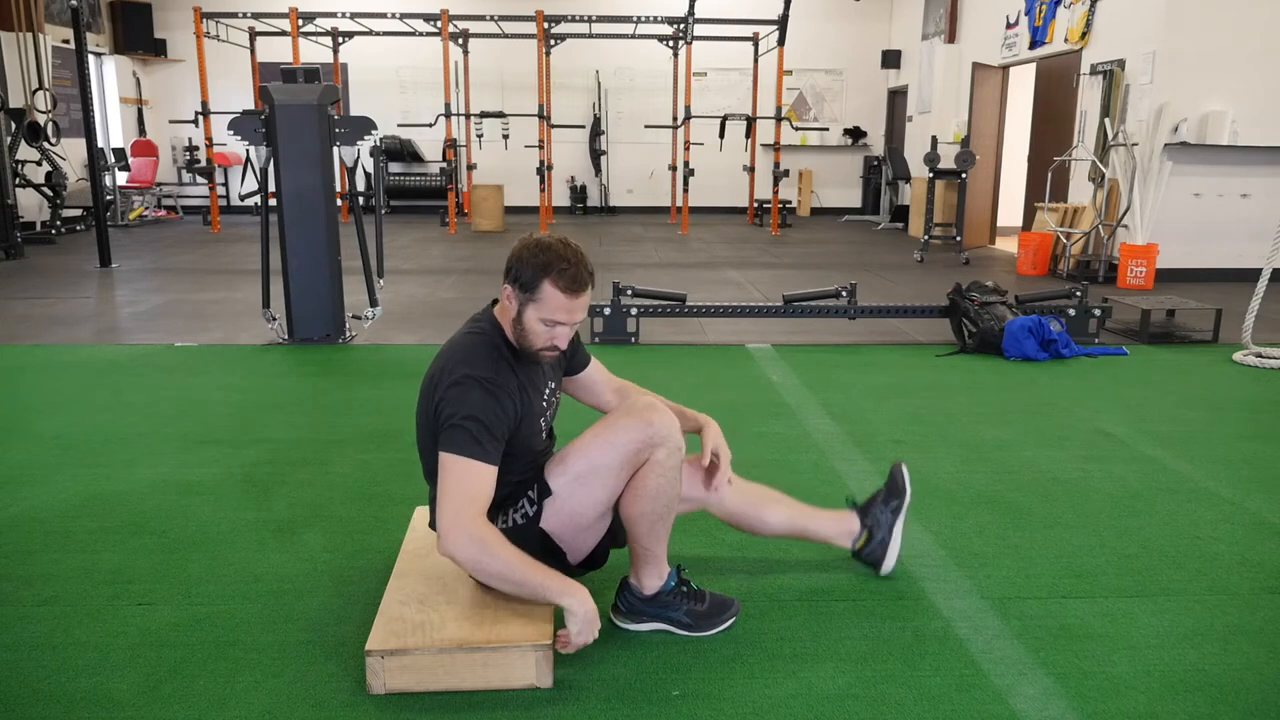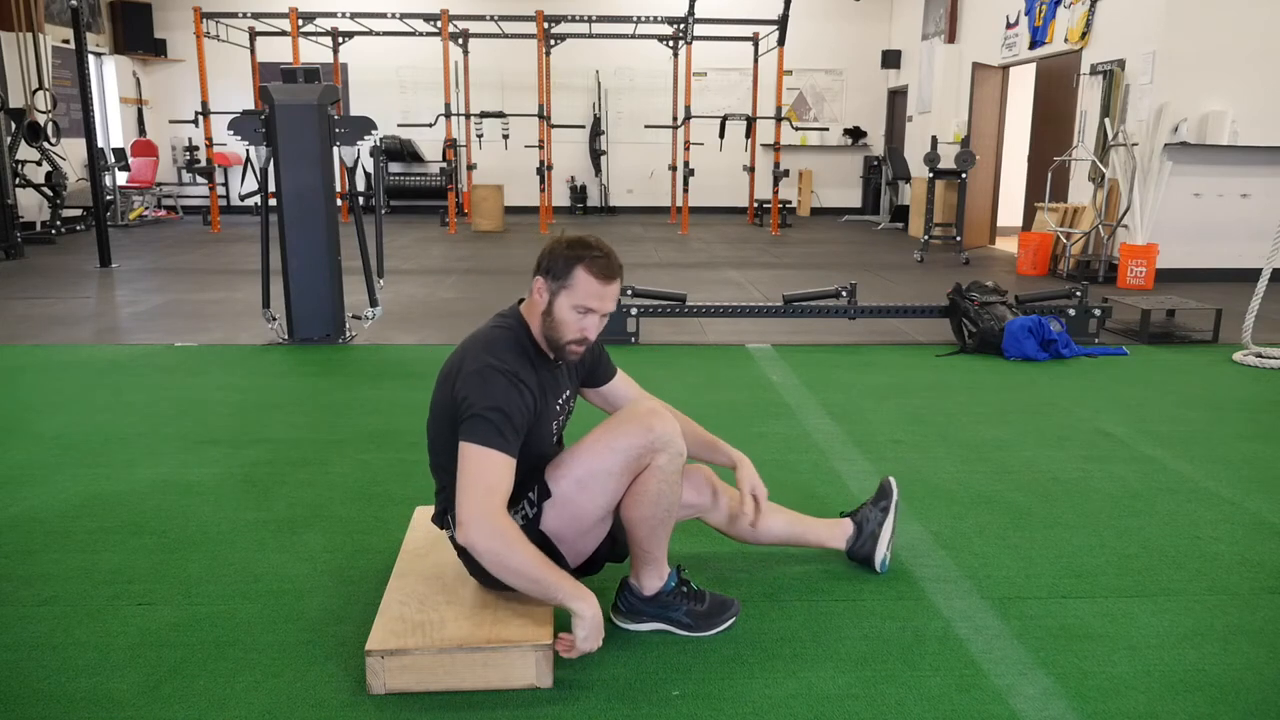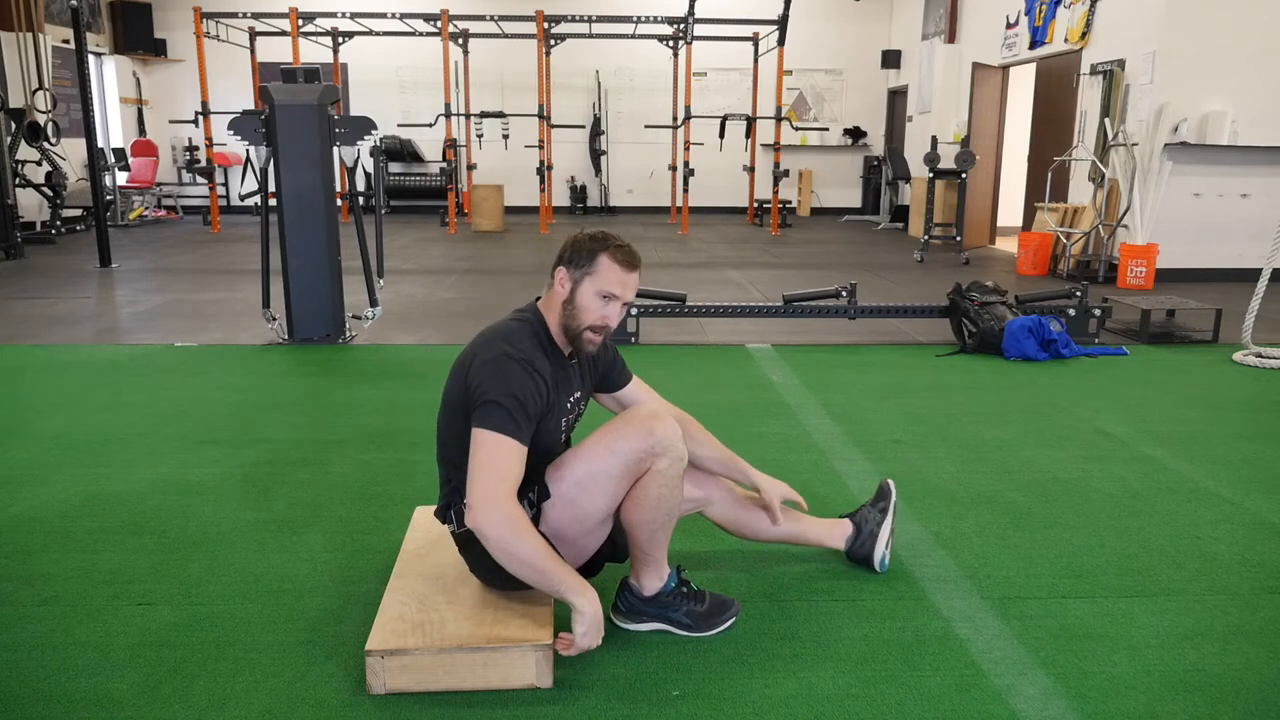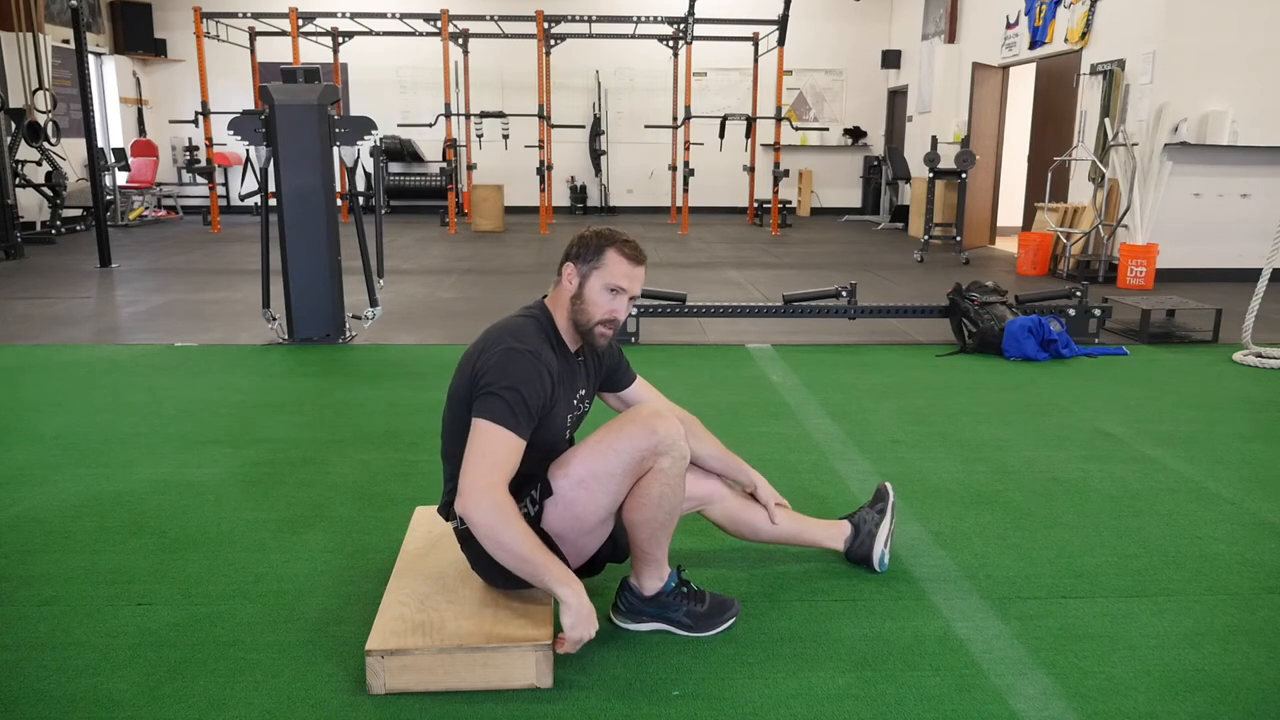
dt=0.2s
person 1, frame 1
left shoulder: (548, 334)
right shoulder: (475, 382)
left elbow: (612, 392)
right elbow: (458, 536)
left wrist: (700, 422)
right wrist: (571, 596)
left hip: (540, 499)
right hip: (512, 538)
left knee: (706, 481)
right knee: (653, 426)
left ankle: (857, 532)
right ankle: (649, 593)
person 1, frame 2
left shoulder: (569, 338)
right shoulder: (496, 373)
left elbow: (647, 402)
right elbow: (478, 528)
left wrist: (735, 459)
right wrist: (581, 602)
left hip: (540, 506)
right hip: (504, 548)
left knee: (702, 489)
right knee: (653, 430)
left ankle: (850, 534)
right ankle: (650, 594)
person 1, frame 3
left shoulder: (587, 342)
right shoulder: (513, 363)
left elbow: (672, 416)
right elbow: (487, 513)
left wrist: (755, 477)
right wrist: (581, 597)
left hip: (544, 507)
right hip: (505, 546)
left knee: (703, 486)
right knee: (653, 431)
left ankle: (848, 536)
right ankle: (649, 594)
person 1, frame 4
left shoulder: (592, 344)
right shoulder: (520, 357)
left elbow: (675, 416)
right elbow: (476, 499)
left wrist: (751, 478)
right wrist: (569, 591)
left hip: (546, 510)
right hip: (507, 541)
left knee: (703, 486)
right knee: (655, 431)
left ankle: (849, 537)
right ankle: (649, 594)
